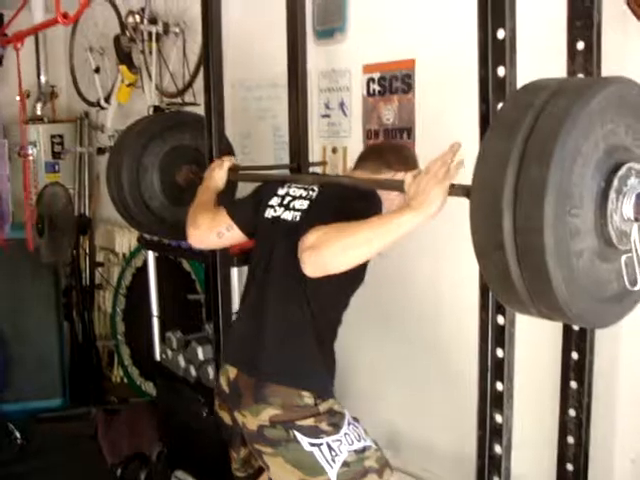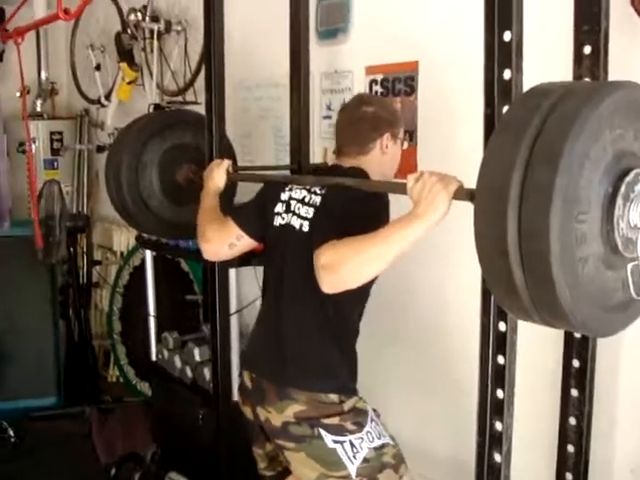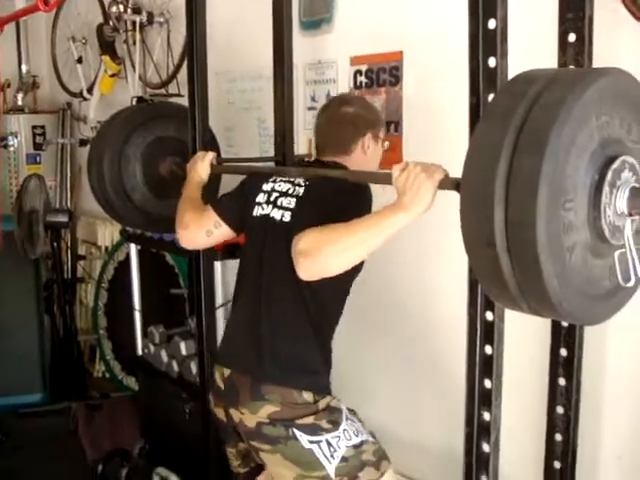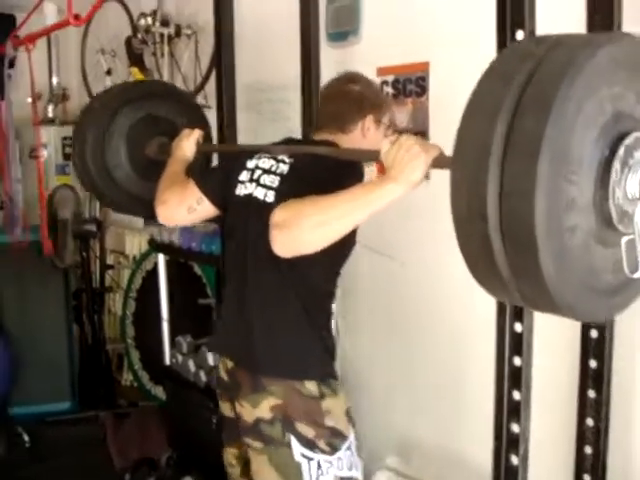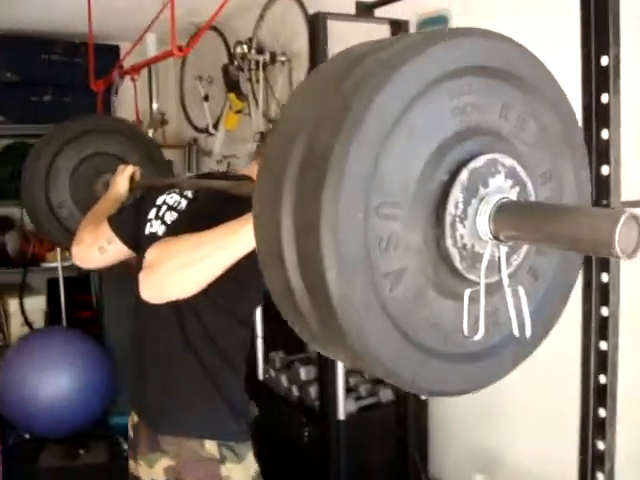
dt=1s
person 1, frame 1
left shoulder: (283, 190)
right shoulder: (360, 200)
left elbow: (201, 232)
right elbow: (316, 254)
left wrist: (211, 185)
right wrist: (415, 210)
left hip: (236, 380)
right hip: (288, 398)
person 1, frame 2
left shoulder: (287, 189)
right shoulder: (363, 196)
left elbow: (214, 244)
right elbow: (332, 270)
left wrist: (211, 188)
right wrist: (422, 216)
left hip: (259, 380)
right hip: (312, 397)
person 1, frame 3
left shoulder: (267, 182)
right shoulder: (348, 191)
left elbow: (191, 232)
right elbow: (311, 258)
left wrist: (195, 178)
right wrist: (407, 206)
left hip: (230, 378)
right hip: (283, 396)
person 1, frame 4
left shoulder: (251, 160)
right shoulder: (338, 170)
left elbow: (170, 207)
right elbow: (289, 233)
left wrist: (181, 156)
right wrist: (394, 182)
left hip: (236, 366)
right hip: (289, 384)
person 1, frame 5
left shoulder: (173, 195)
right shoulder: (242, 210)
left elbow: (86, 249)
right elbow: (159, 280)
left wrist: (116, 193)
left hip: (150, 421)
right hip: (196, 440)
